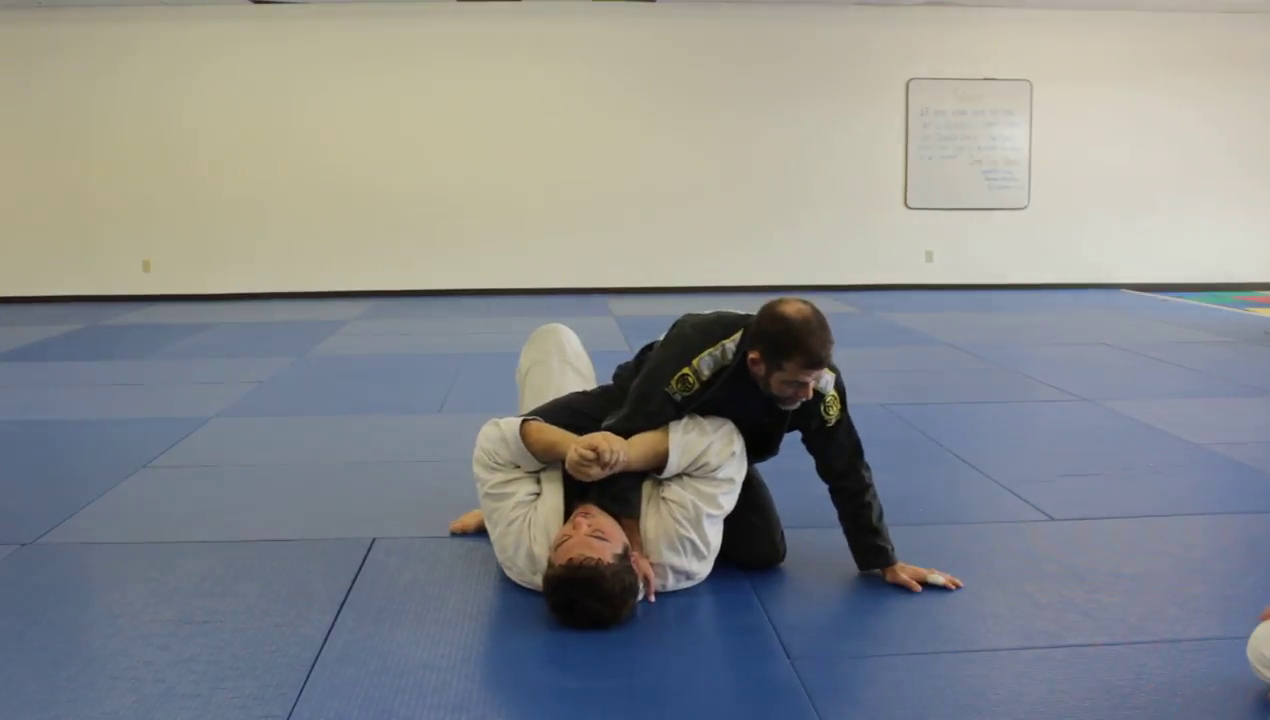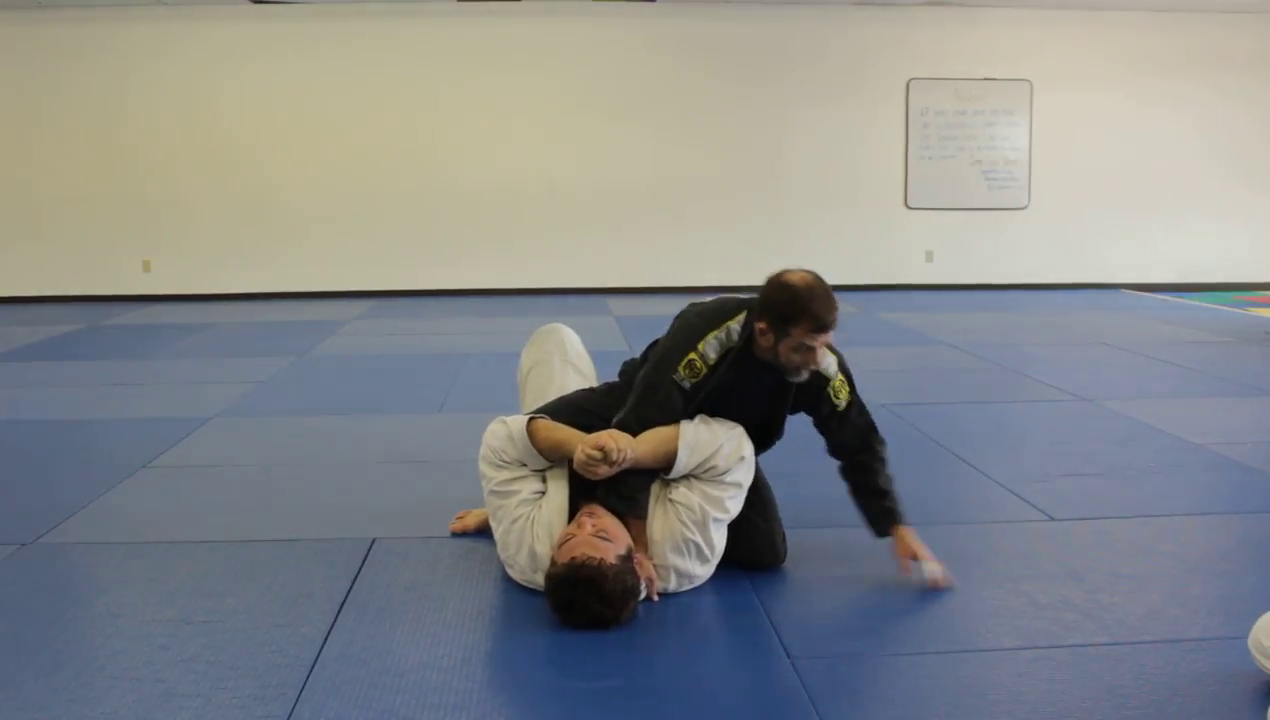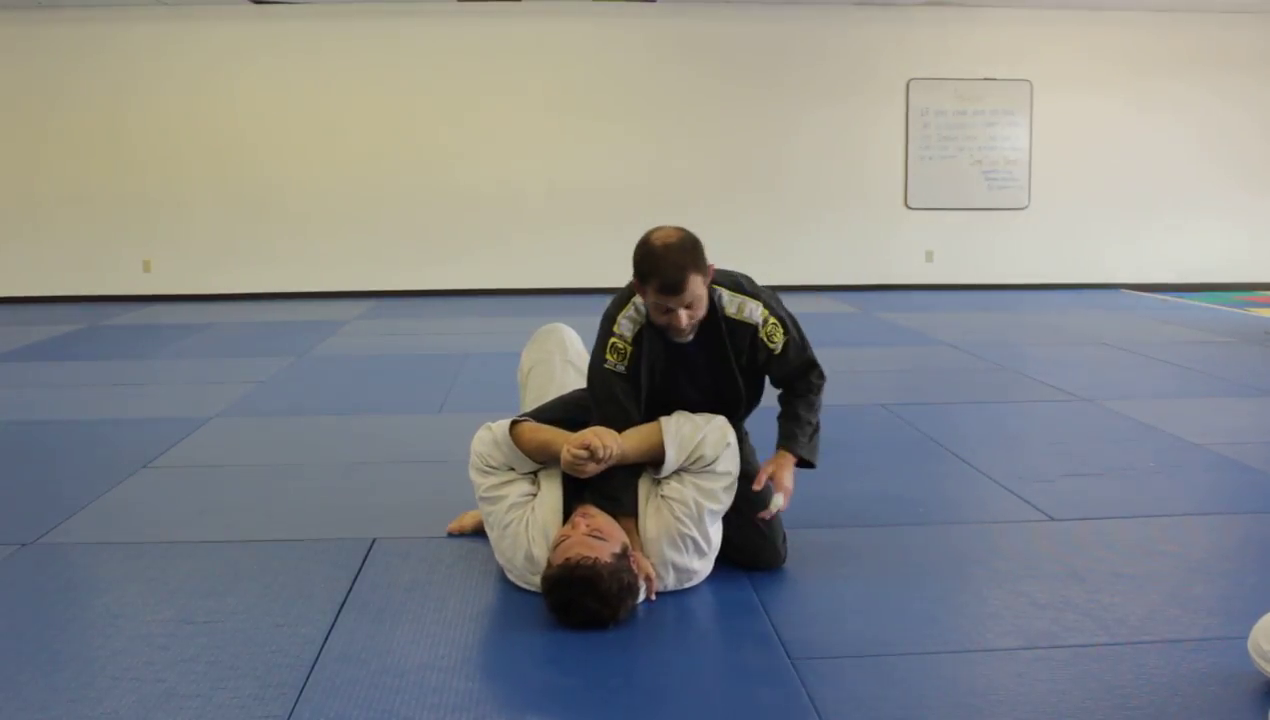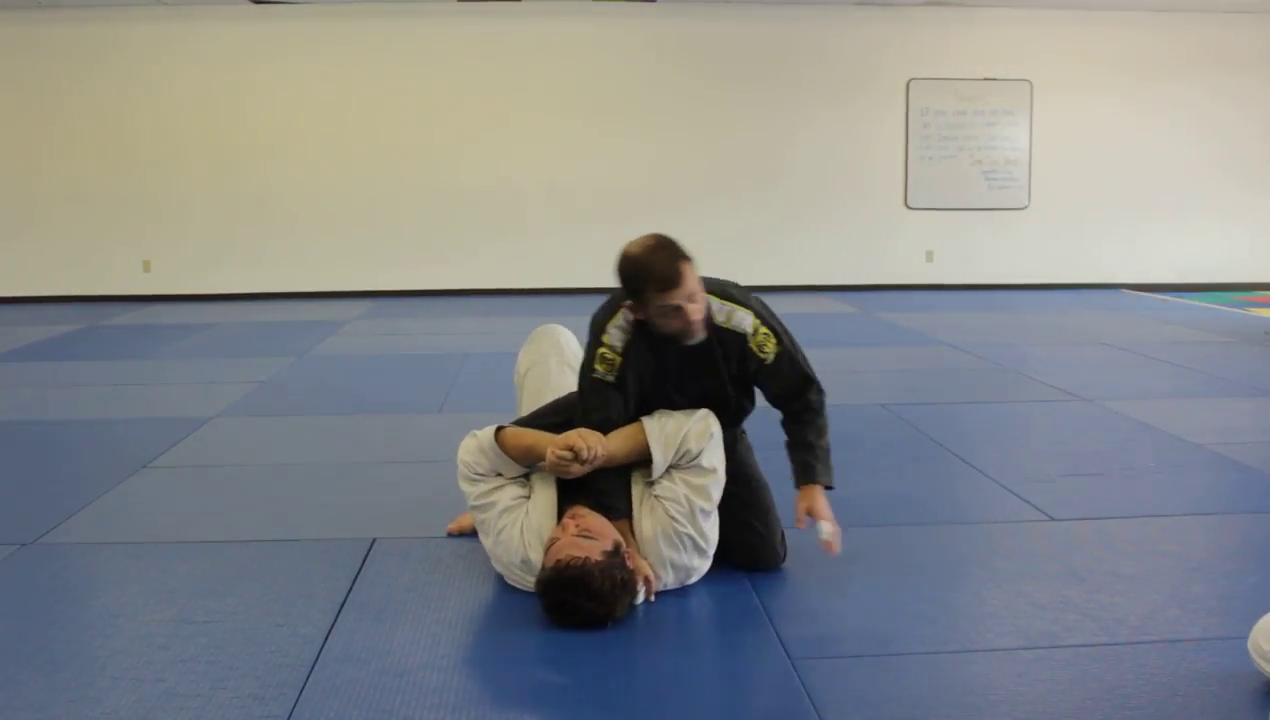
dt=1s
person 1, frame 1
left shoulder: (819, 385)
right shoulder: (694, 351)
left elbow: (847, 473)
right elbow: (627, 443)
left wrist: (886, 561)
right hip: (641, 413)
left knee: (764, 552)
person 1, frame 2
left shoulder: (822, 367)
right shoulder: (700, 336)
left elbow: (858, 448)
right elbow: (636, 434)
left wrist: (897, 528)
left knee: (764, 554)
person 1, frame 3
left shoulder: (752, 310)
right shoulder: (622, 325)
left elbow: (804, 380)
right elbow: (616, 433)
left wrist: (787, 456)
left knee: (766, 553)
person 1, frame 4
left shoulder: (743, 319)
right shoulder: (612, 332)
left elbow: (800, 398)
right elbow: (603, 433)
left wrist: (810, 482)
left knee: (762, 554)
person 2, frame 1
left shoulder: (524, 552)
right shoulder: (681, 556)
left elbow: (495, 440)
right elbow: (721, 441)
left wrist: (572, 447)
right wrist: (623, 457)
left knee: (553, 337)
person 2, frame 2
left shoulder: (527, 552)
right shoulder: (683, 557)
left elbow: (502, 439)
right elbow: (730, 444)
left wrist: (579, 445)
right wrist: (632, 454)
left knee: (554, 337)
person 2, frame 3
left shoulder: (524, 551)
right shoulder: (682, 553)
left elbow: (490, 445)
right elbow: (715, 436)
left wrist: (565, 444)
right wrist: (618, 451)
right hip: (640, 466)
left knee: (555, 338)
person 2, frame 4
left shoulder: (521, 552)
right shoulder: (678, 550)
left elbow: (476, 454)
right elbow: (699, 429)
left wrist: (551, 447)
right wrist: (604, 453)
right hip: (634, 470)
left knee: (551, 338)
